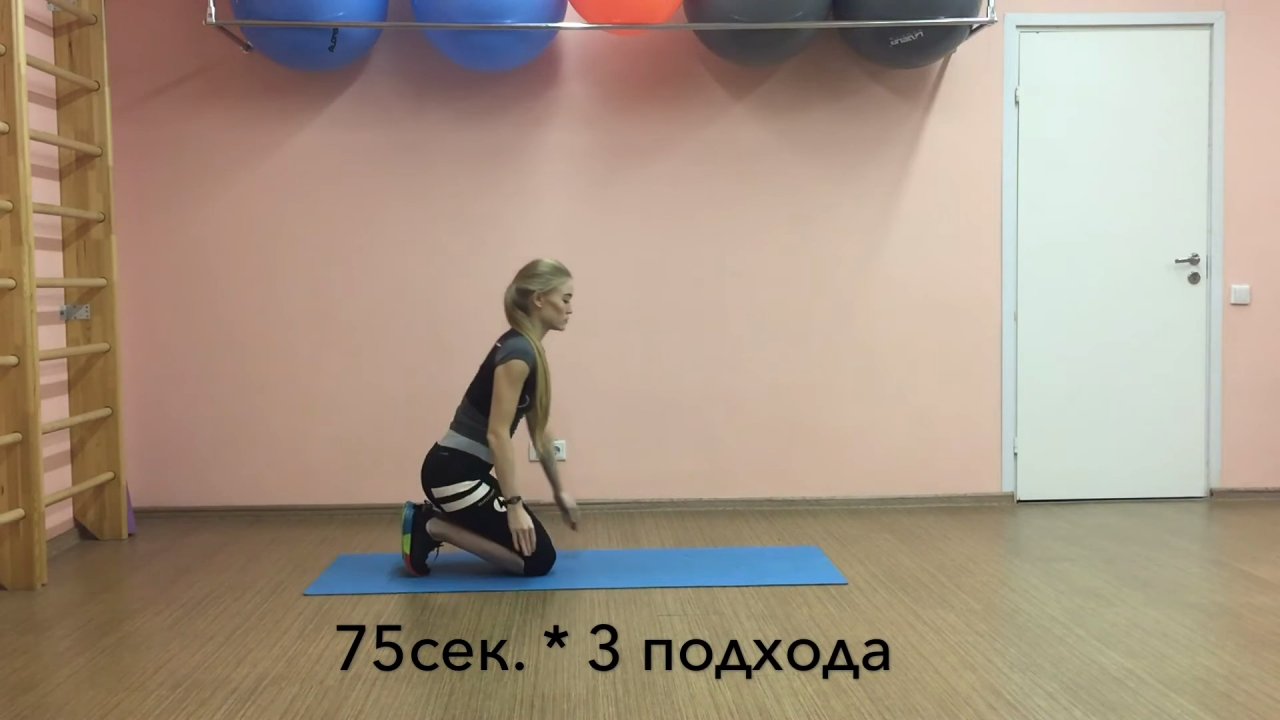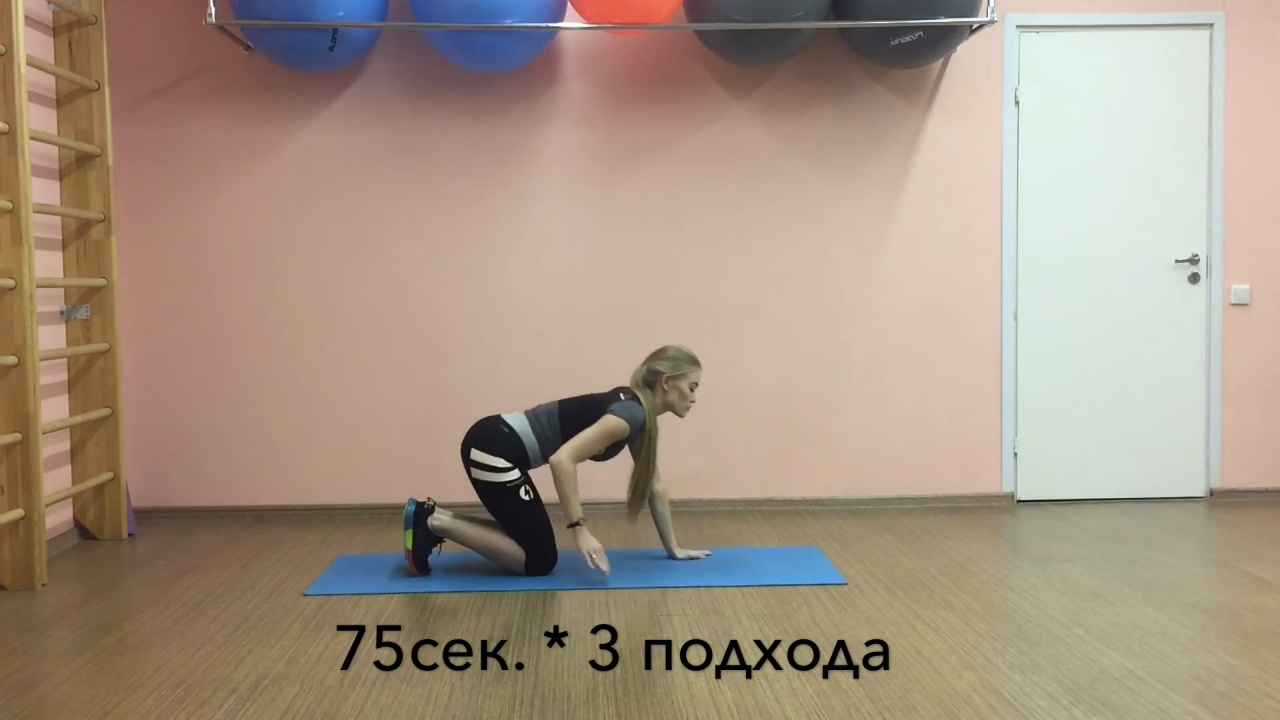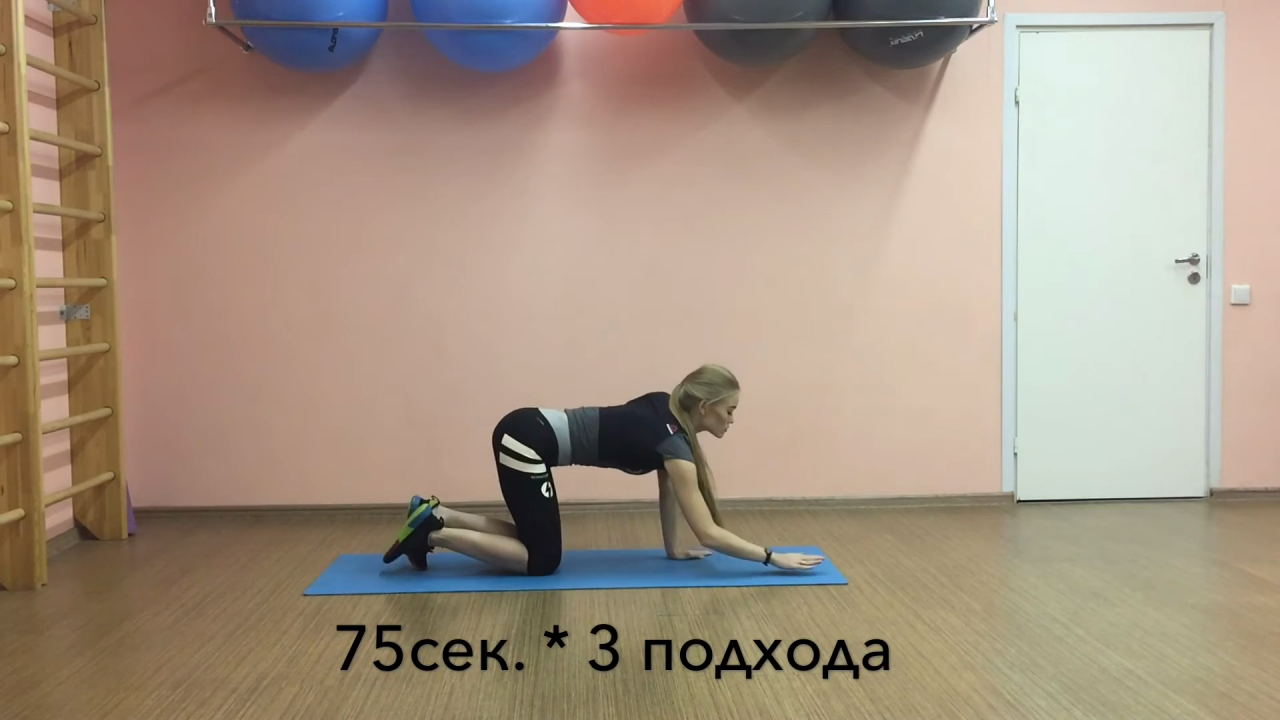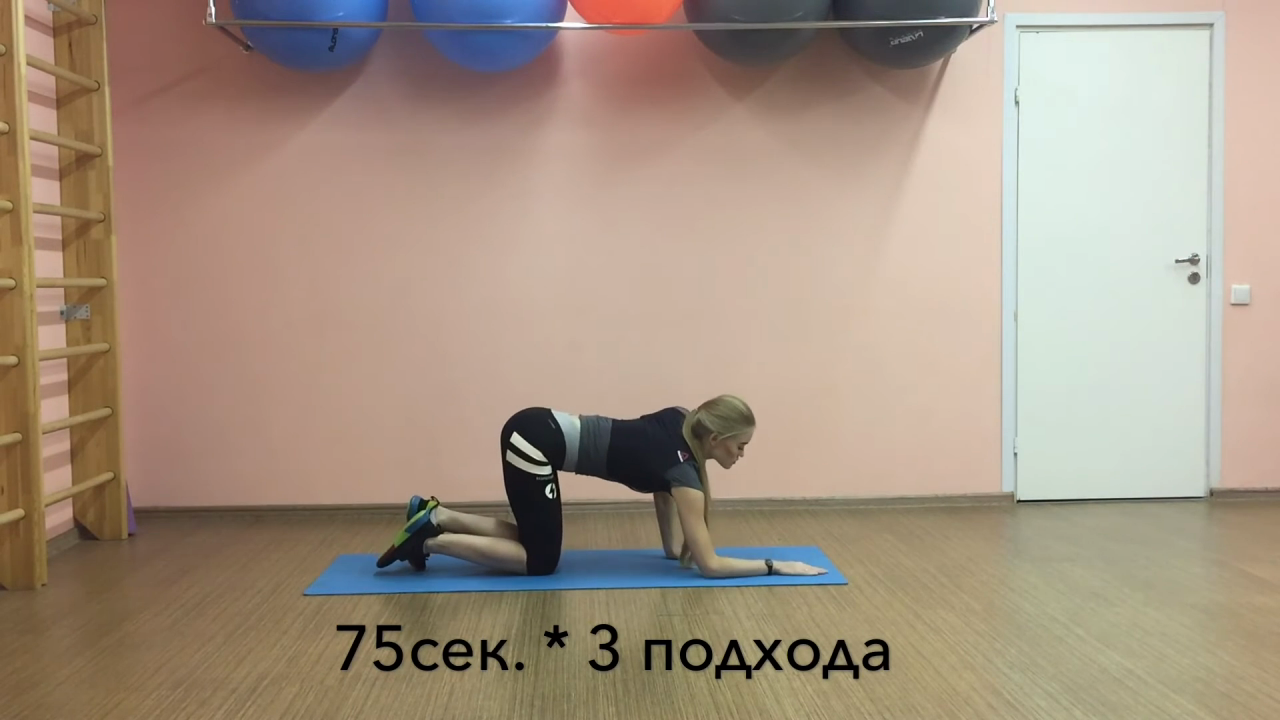
dt=0.5s
person 1, frame 1
left shoulder: (528, 351)
right shoulder: (519, 352)
left elbow: (539, 429)
right elbow: (497, 434)
left wrist: (559, 490)
right wrist: (514, 505)
left hip: (461, 470)
right hip: (453, 472)
left knee: (535, 550)
right knee: (538, 560)
left ankle: (432, 522)
right ankle: (432, 528)
person 1, frame 2
left shoulder: (639, 414)
right shoulder: (631, 414)
left elbow: (653, 487)
right elbow: (561, 460)
left wrist: (673, 548)
right wrist: (580, 530)
left hip: (492, 446)
right hip: (493, 449)
left knee: (530, 542)
right knee: (540, 559)
left ankle: (432, 515)
right ankle: (434, 524)
person 1, frame 3
left shoulder: (668, 407)
right shoulder: (673, 443)
left elbow: (666, 485)
right elbow: (709, 534)
left wrist: (673, 549)
right wrist: (774, 557)
left hip: (522, 431)
right hip: (526, 441)
left knee: (537, 541)
right knee: (542, 560)
left ankle: (438, 515)
right ankle: (433, 533)
person 1, frame 4
left shoulder: (679, 421)
right shoulder: (683, 468)
right elbow: (710, 564)
left wrist: (672, 549)
right wrist: (776, 566)
left hip: (533, 429)
right hip: (535, 442)
left knee: (536, 542)
right knee: (541, 561)
left ankle: (436, 516)
right ankle: (430, 539)
